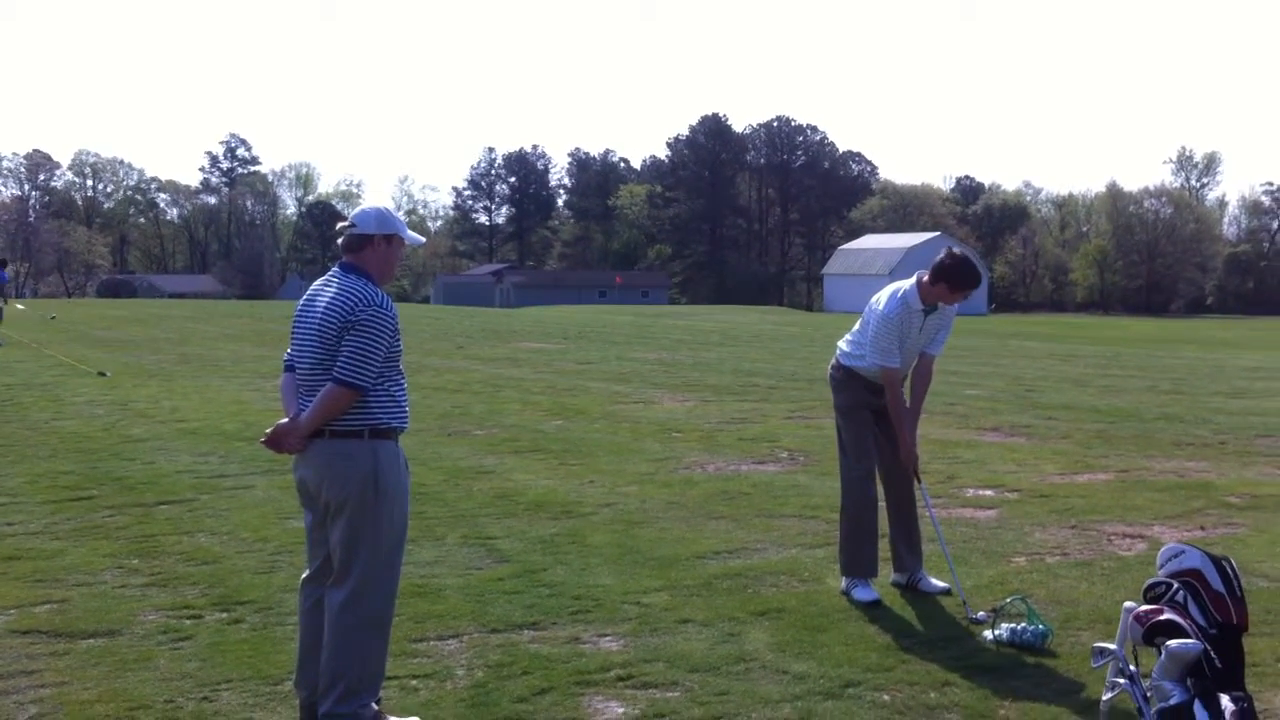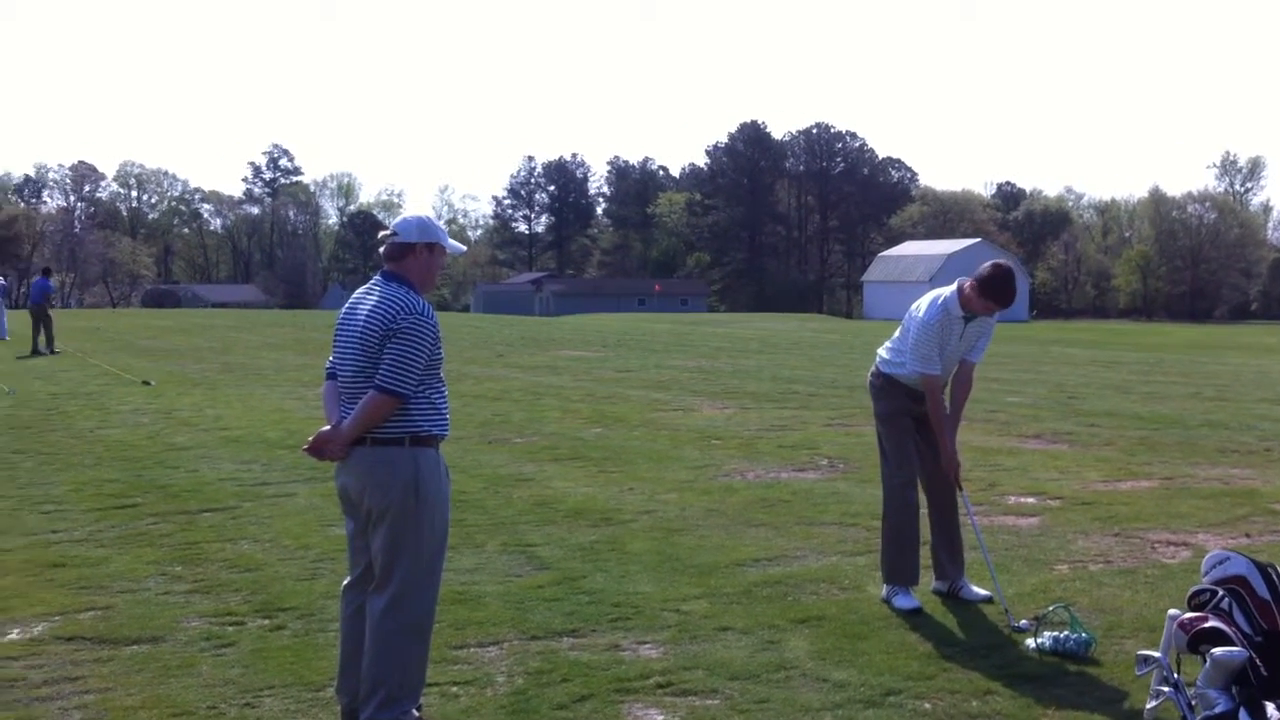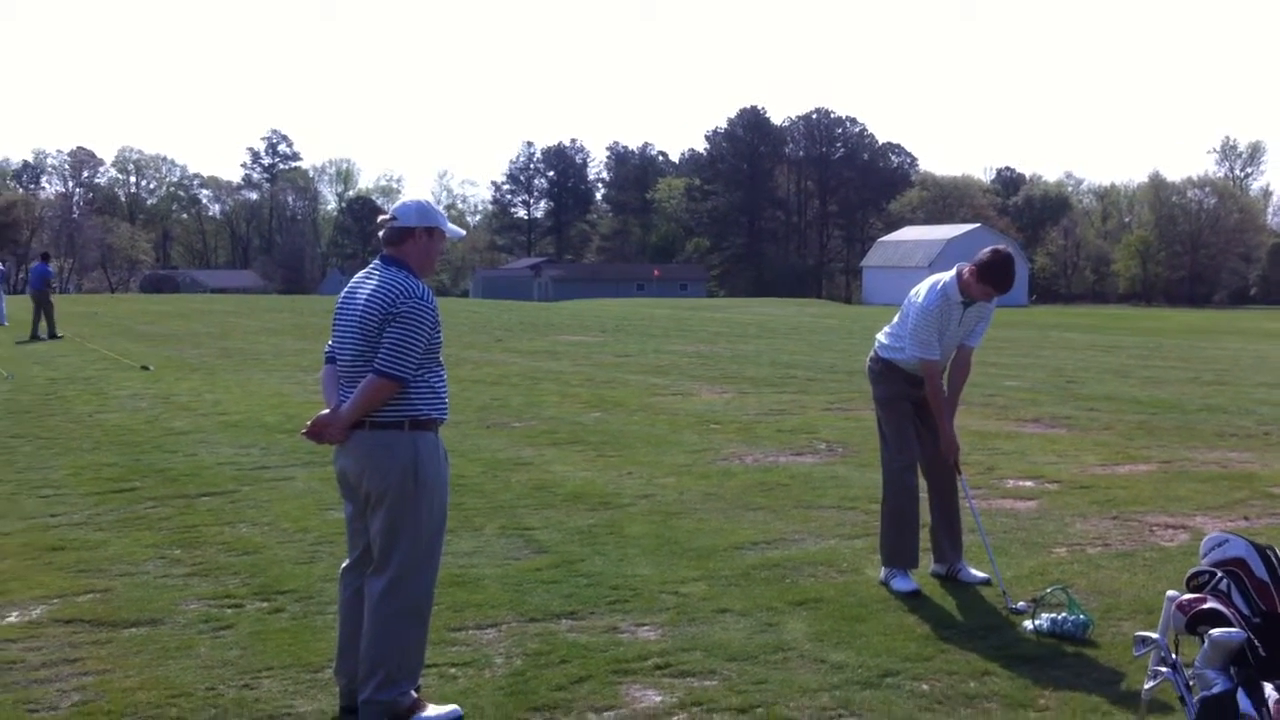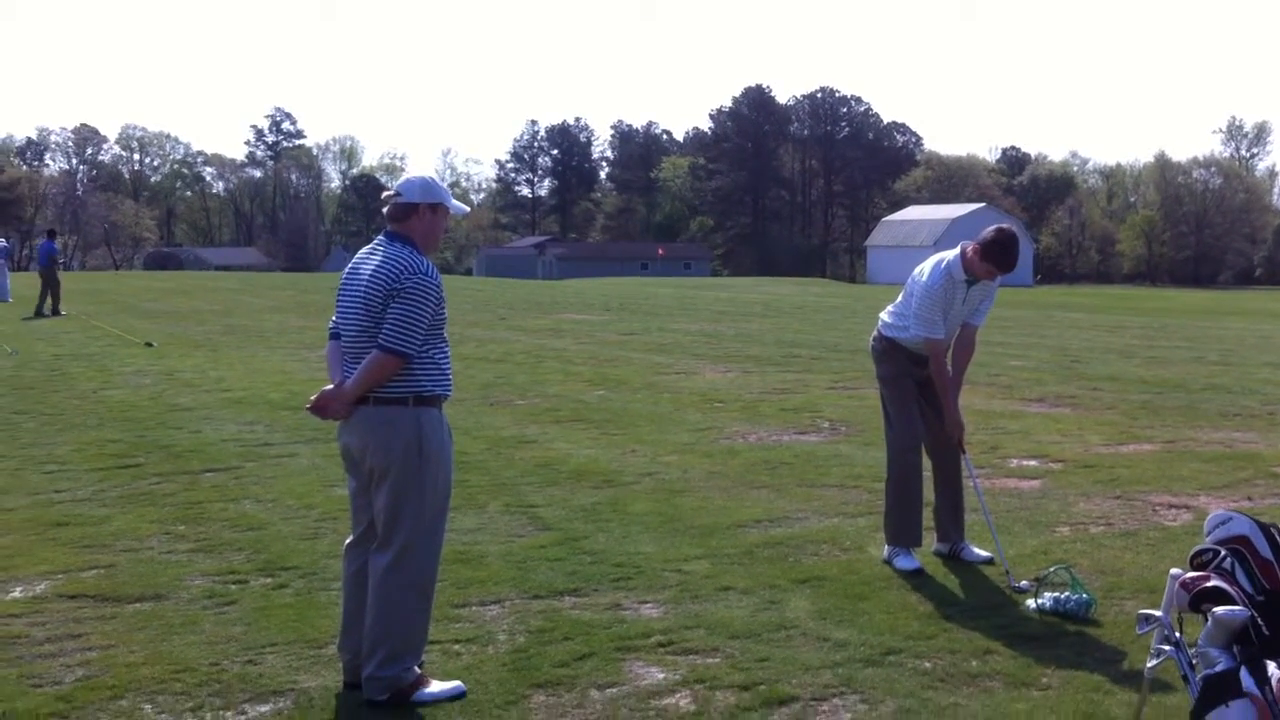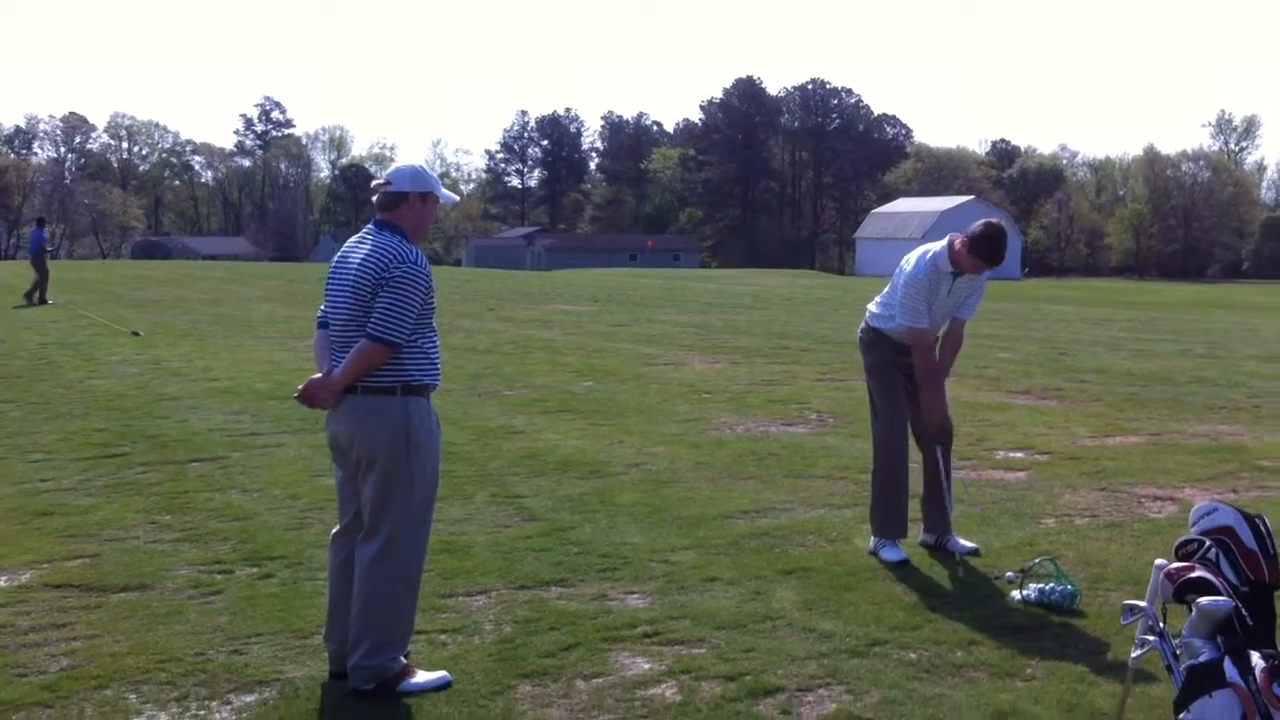
dt=0.2s
person 1, frame 1
left shoulder: (314, 293)
right shoulder: (373, 304)
left elbow: (292, 370)
right elbow: (347, 386)
left wrist: (295, 423)
right wrist: (299, 430)
left hip: (317, 457)
right hip: (363, 456)
left knee: (322, 579)
right knee: (362, 587)
person 1, frame 2
left shoulder: (356, 302)
right shoulder: (414, 312)
left elbow: (335, 377)
right elbow: (388, 394)
left wrist: (337, 432)
right wrist: (342, 438)
left hip: (358, 464)
right hip: (404, 464)
left knee: (364, 585)
right knee: (403, 594)
person 1, frame 3
left shoulder: (356, 286)
right shoulder: (413, 296)
left elbow: (333, 361)
right elbow: (387, 379)
left wrist: (337, 416)
right wrist: (341, 421)
left hip: (358, 447)
right hip: (403, 449)
left knee: (362, 568)
right knee: (402, 577)
person 1, frame 4
left shoulder: (360, 262)
right shoulder: (418, 272)
left elbow: (338, 337)
right elbow: (392, 354)
left wrist: (340, 392)
right wrist: (344, 396)
left hip: (361, 422)
right hip: (407, 424)
left knee: (367, 544)
right knee: (405, 553)
left ankle: (359, 662)
right ankle: (391, 677)
person 1, frame 5
left shoulder: (349, 250)
right shoulder: (407, 261)
left elbow: (326, 325)
right elbow: (380, 342)
left wrist: (328, 380)
right wrist: (332, 385)
left hip: (349, 412)
right hip: (394, 414)
left knee: (354, 533)
right knee: (392, 542)
left ankle: (345, 652)
right ankle: (376, 666)
person 2, frame 1
left shoulder: (946, 309)
right shoulder: (890, 308)
left elbow: (923, 369)
right elbow: (892, 382)
left wrist: (912, 430)
right wrist: (904, 440)
left hip: (887, 384)
right hip: (853, 381)
left knee: (900, 476)
right knee: (860, 476)
left ankle: (907, 568)
right ankle: (854, 575)
person 2, frame 2
left shoulder: (986, 317)
right shoulder: (930, 315)
left elbow: (963, 376)
right elbow: (932, 389)
left wrist: (950, 437)
right wrist: (946, 448)
left hip: (928, 391)
right hip: (893, 387)
left knee: (942, 482)
right knee: (902, 483)
left ankle: (949, 576)
right ankle: (897, 583)
person 2, frame 3
left shoulder: (985, 302)
right shoulder: (930, 300)
left elbow: (961, 360)
right elbow: (932, 374)
left wrist: (949, 420)
right wrist: (945, 431)
left hip: (927, 376)
right hip: (892, 372)
left knee: (942, 467)
right knee: (902, 466)
left ankle: (948, 559)
right ankle: (895, 565)
person 2, frame 4
left shoulder: (988, 281)
right shoulder: (934, 279)
left elbow: (965, 340)
right elbow: (937, 354)
left wrist: (953, 400)
right wrist: (950, 411)
left hip: (930, 355)
right hip: (895, 352)
left knee: (947, 445)
right knee: (906, 445)
left ankle: (950, 538)
right ankle: (898, 544)
person 2, frame 5
left shoulder: (977, 276)
right shoulder: (922, 267)
left elbow: (954, 334)
right elbow: (916, 340)
left wrist: (936, 394)
right wrist: (926, 401)
left hip: (924, 347)
right hip: (883, 342)
left knee: (939, 434)
right knee: (892, 436)
left ankle: (936, 529)
right ankle: (884, 535)
